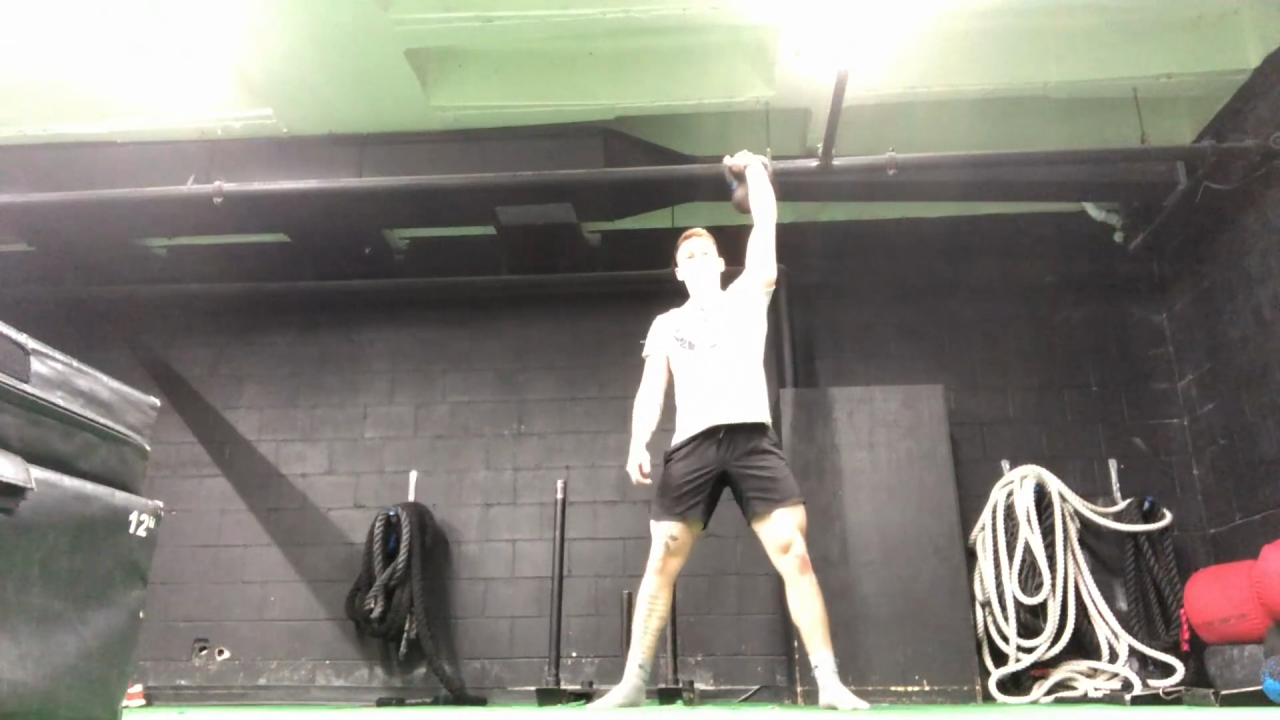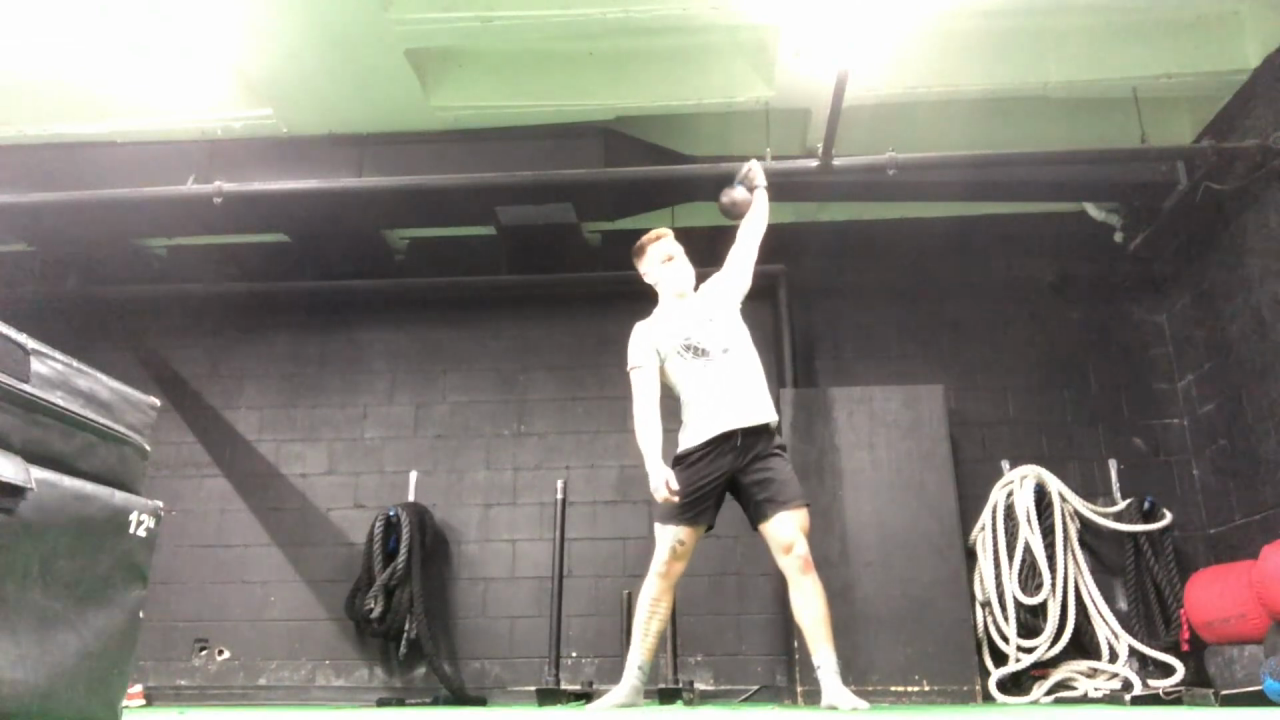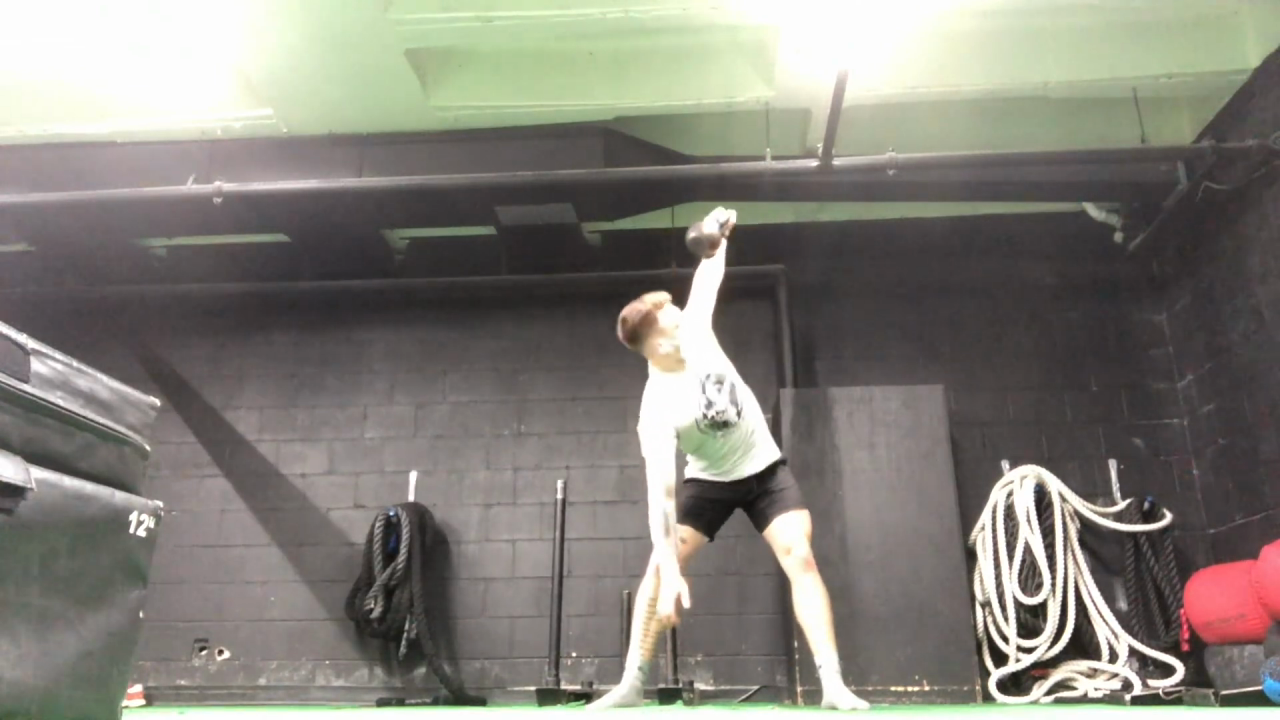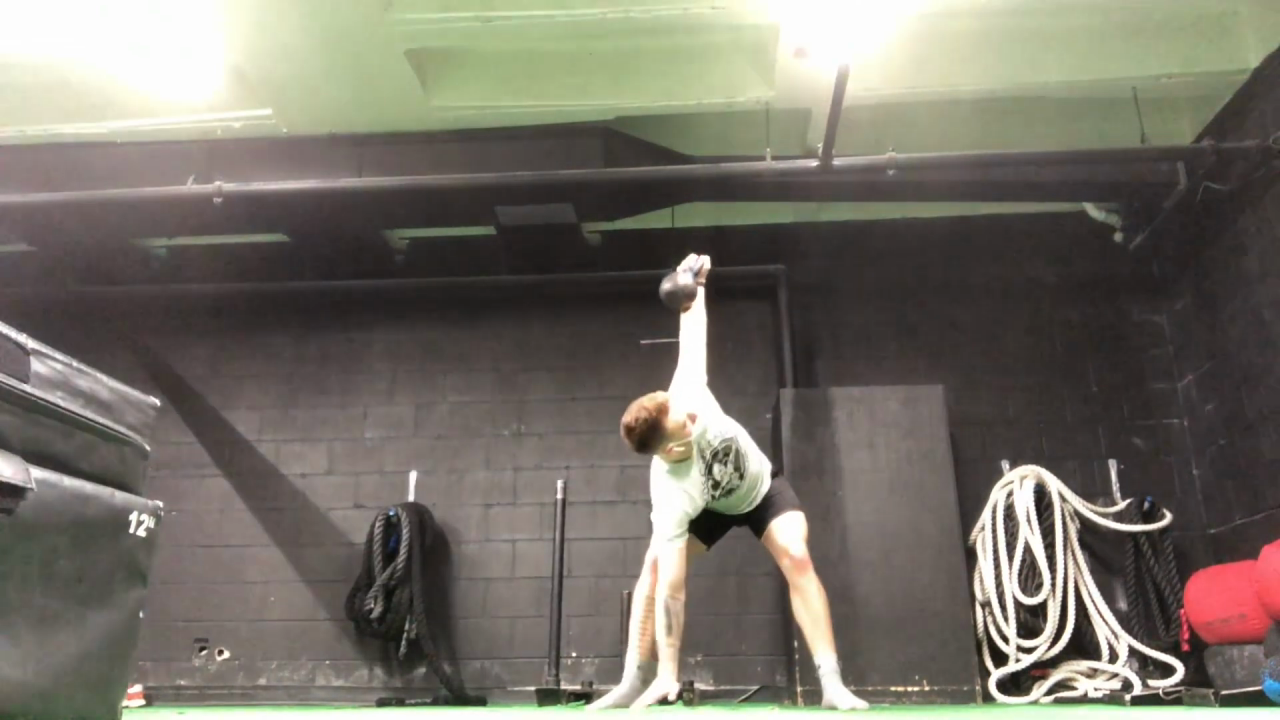
dt=1s
person 1, frame 1
left shoulder: (748, 296)
right shoulder: (665, 324)
left elbow: (765, 225)
right elbow: (651, 390)
left wrist: (752, 167)
right wrist: (638, 444)
left hip: (752, 438)
right hip: (692, 444)
left knee: (794, 554)
right knee: (662, 562)
left ankle: (829, 683)
right ankle: (633, 682)
person 1, frame 2
left shoulder: (719, 294)
right shoulder: (647, 333)
left elbow: (750, 236)
right elbow: (645, 404)
left wrist: (758, 190)
right wrist: (654, 464)
left hip: (759, 441)
right hip: (700, 450)
left knee: (797, 556)
right knee: (666, 564)
left ankle: (832, 684)
right ankle: (632, 683)
person 1, frame 3
left shoulder: (693, 334)
right shoulder: (658, 409)
left elbow: (707, 278)
right elbow: (660, 491)
right wrist: (671, 575)
left hip: (766, 468)
right hip: (709, 481)
left knee: (799, 557)
right knee: (661, 563)
left ankle: (833, 684)
right ankle: (632, 683)
person 1, frame 4
left shoulder: (688, 396)
right shoulder: (672, 495)
left elbow: (692, 337)
right elbow: (671, 586)
left wrist: (695, 285)
right wrist: (667, 673)
left hip: (762, 485)
right hip: (711, 507)
left knee: (796, 558)
right knee: (655, 565)
left ankle: (831, 683)
right ankle: (634, 681)
